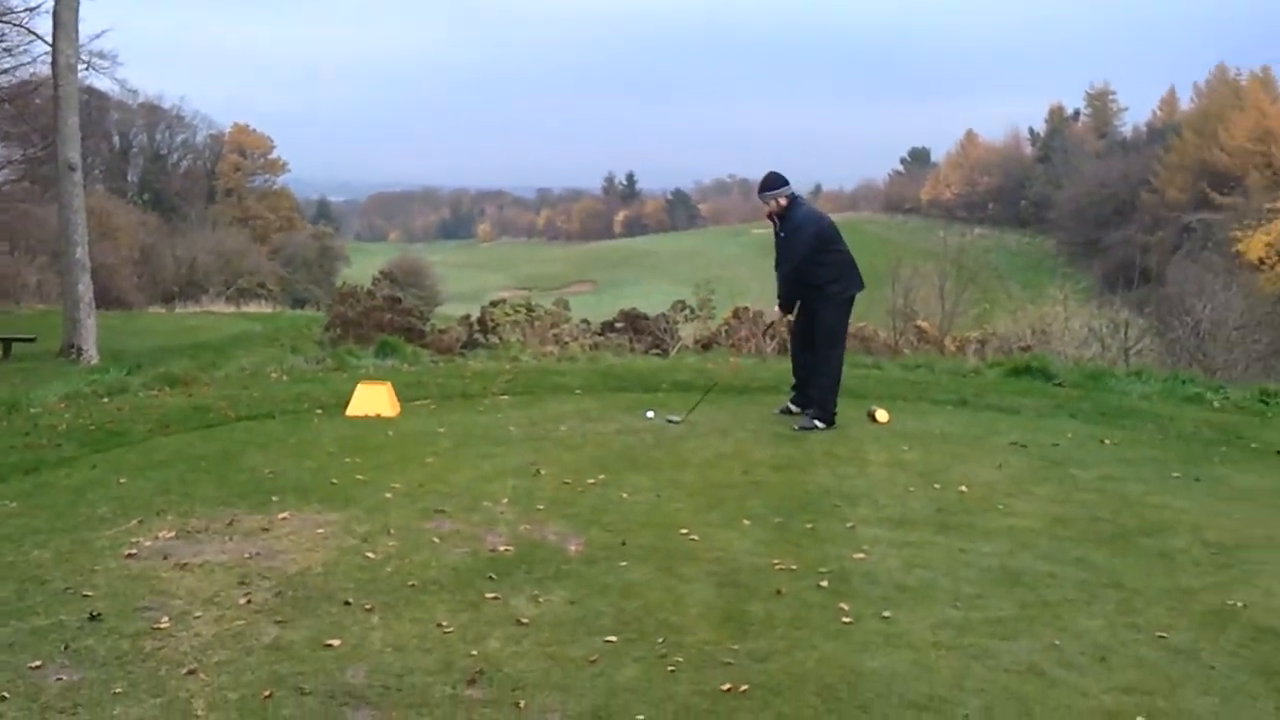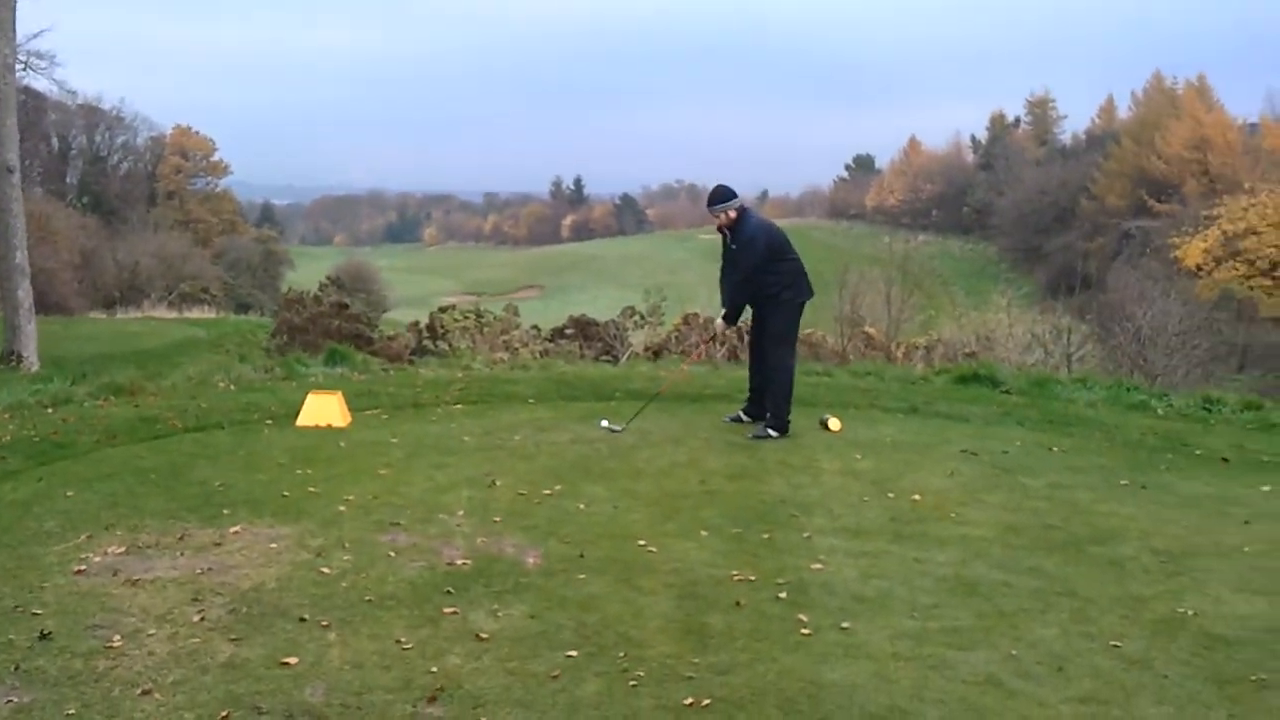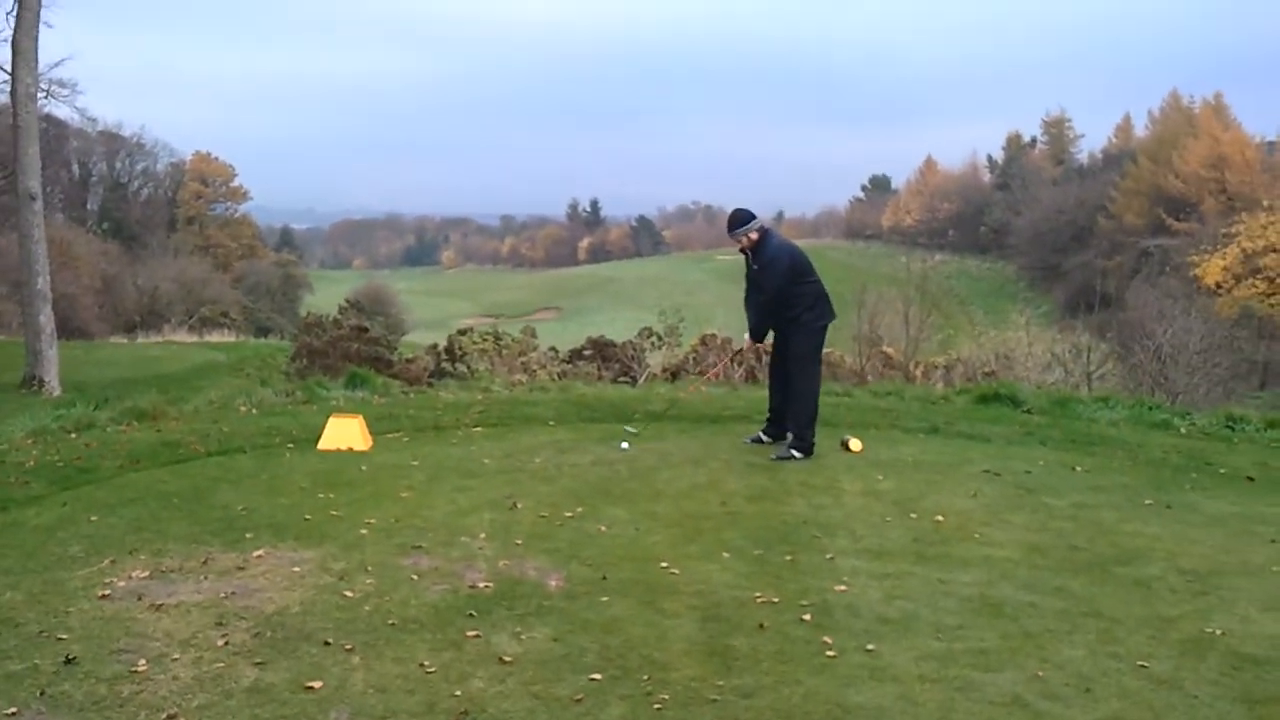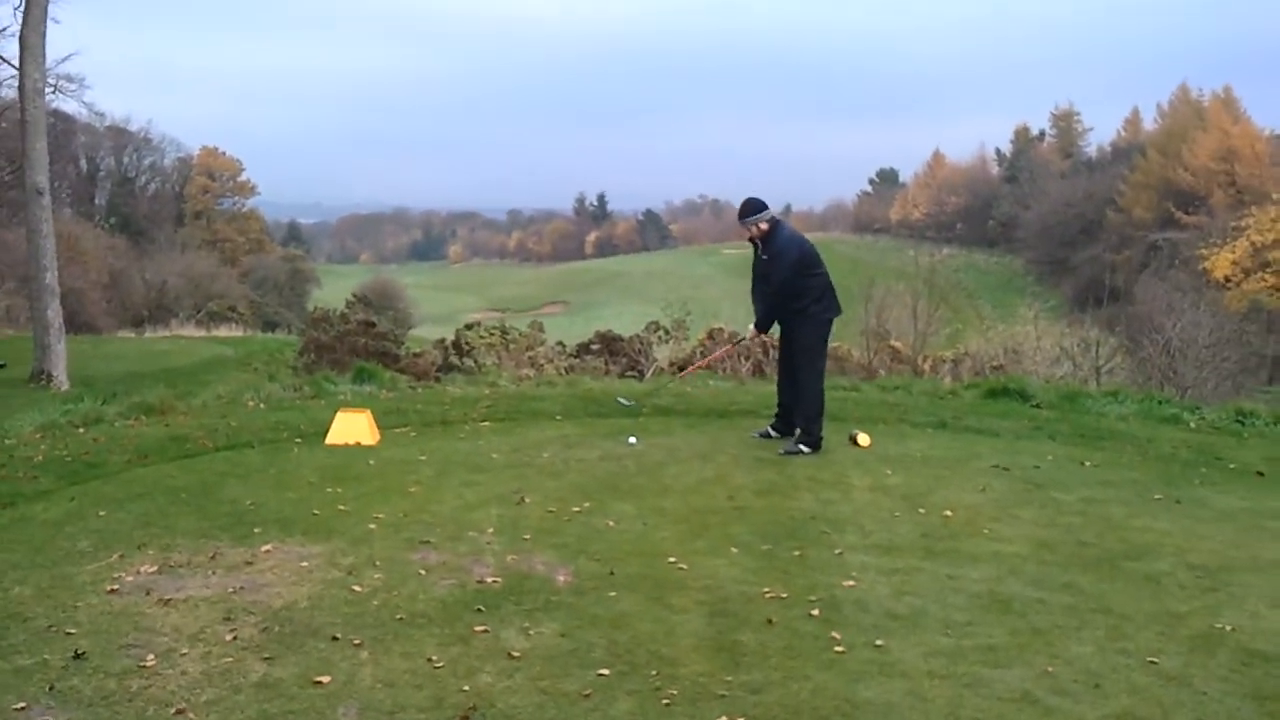
dt=0.3s
person 1, frame 1
left shoulder: (804, 220)
right shoulder: (785, 218)
left elbow: (794, 267)
right elbow: (784, 263)
left wrist: (784, 305)
right wrist: (784, 299)
left hip: (836, 289)
right hip: (813, 289)
left knee: (827, 348)
right knee: (801, 340)
left ankle: (823, 414)
right ankle: (803, 398)
person 1, frame 2
left shoulder: (755, 232)
right shoulder: (732, 230)
left elbow: (743, 279)
right elbow: (729, 271)
left wrist: (728, 317)
right wrist: (725, 308)
left hip: (786, 295)
right hip: (766, 296)
left knee: (778, 354)
right knee: (759, 350)
left ankle: (777, 422)
right ankle: (755, 409)
person 1, frame 3
left shoulder: (777, 252)
right shoulder: (755, 250)
left elbow: (769, 299)
right elbow: (754, 293)
left wrist: (755, 335)
right wrist: (754, 329)
left hip: (808, 318)
right hip: (788, 318)
left knee: (803, 377)
right knee: (779, 372)
left ankle: (802, 443)
right ankle: (776, 429)
person 1, frame 4
left shoulder: (787, 244)
right shoulder: (764, 242)
left elbow: (777, 289)
right elbow: (761, 284)
left wrist: (760, 325)
right wrist: (760, 320)
left hip: (814, 311)
right hip: (794, 312)
left knee: (809, 371)
right knee: (788, 367)
left ankle: (809, 438)
right ankle: (784, 424)
